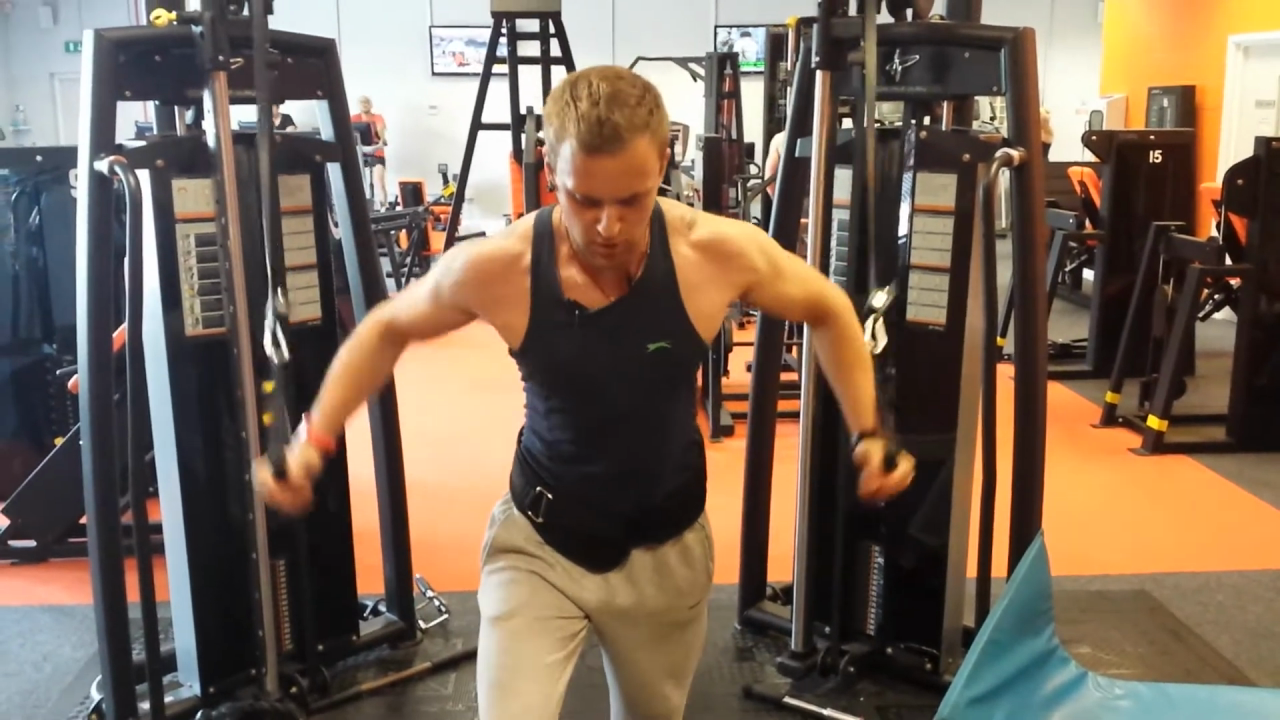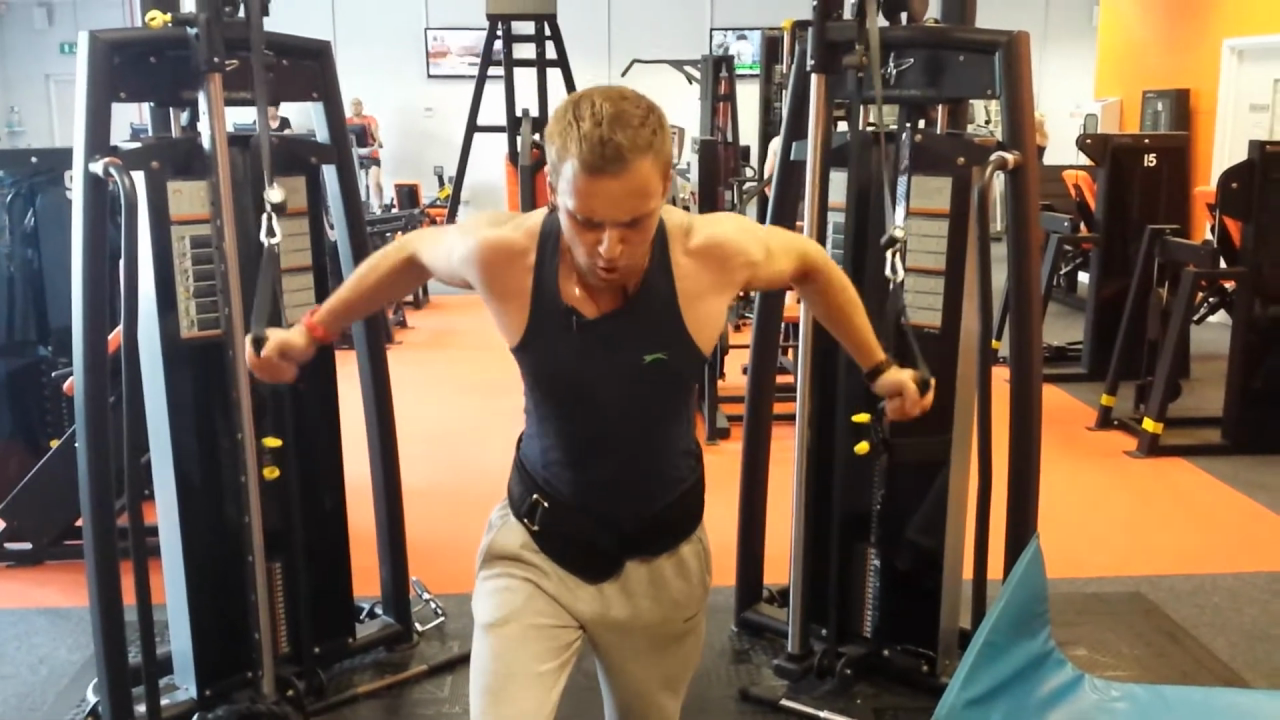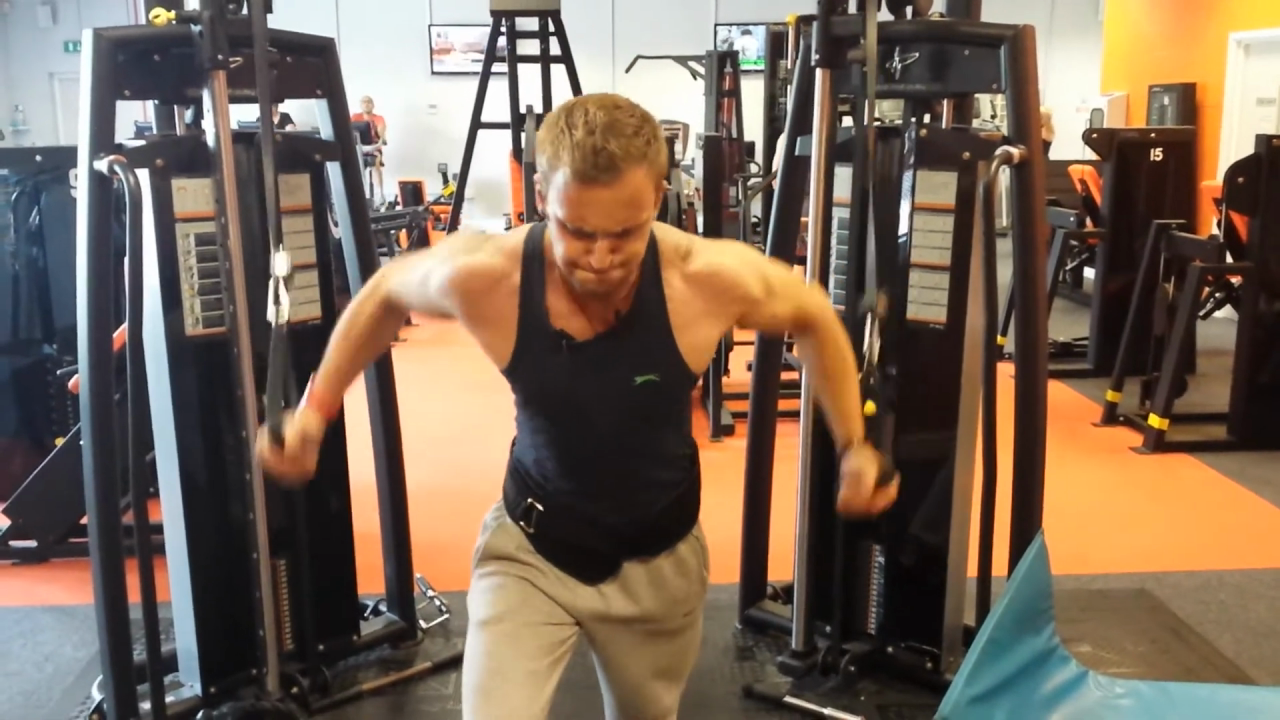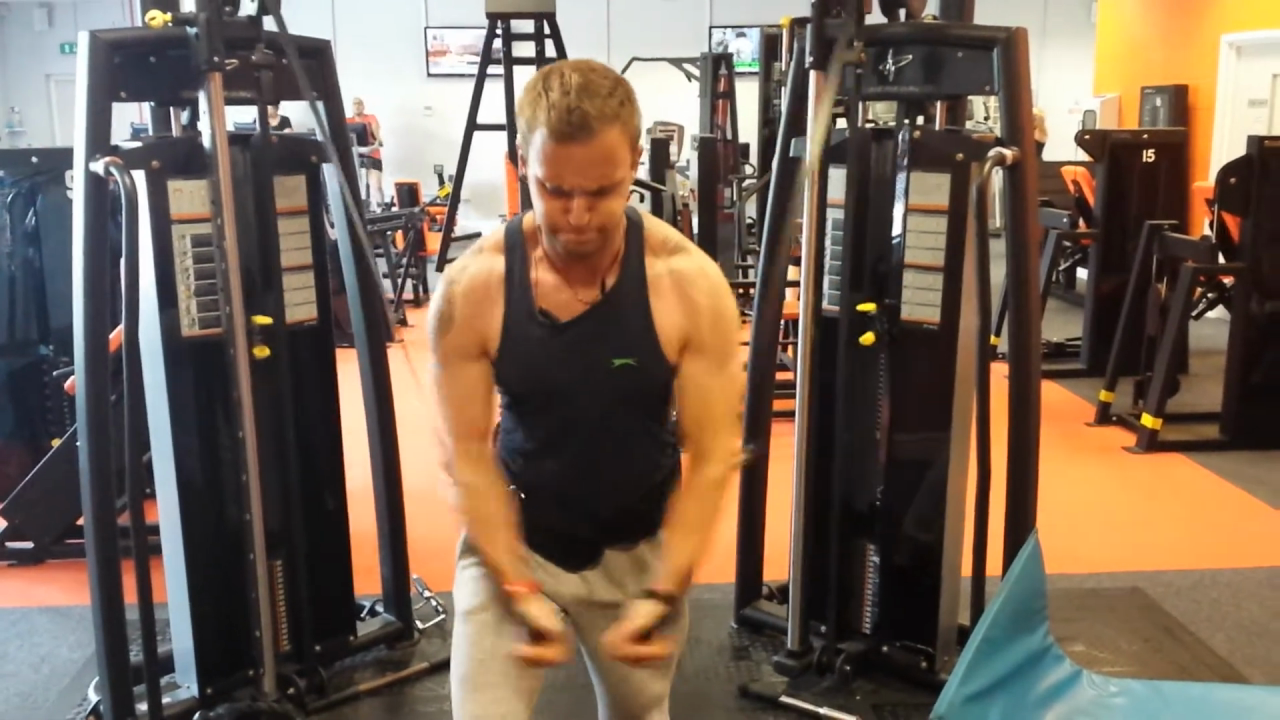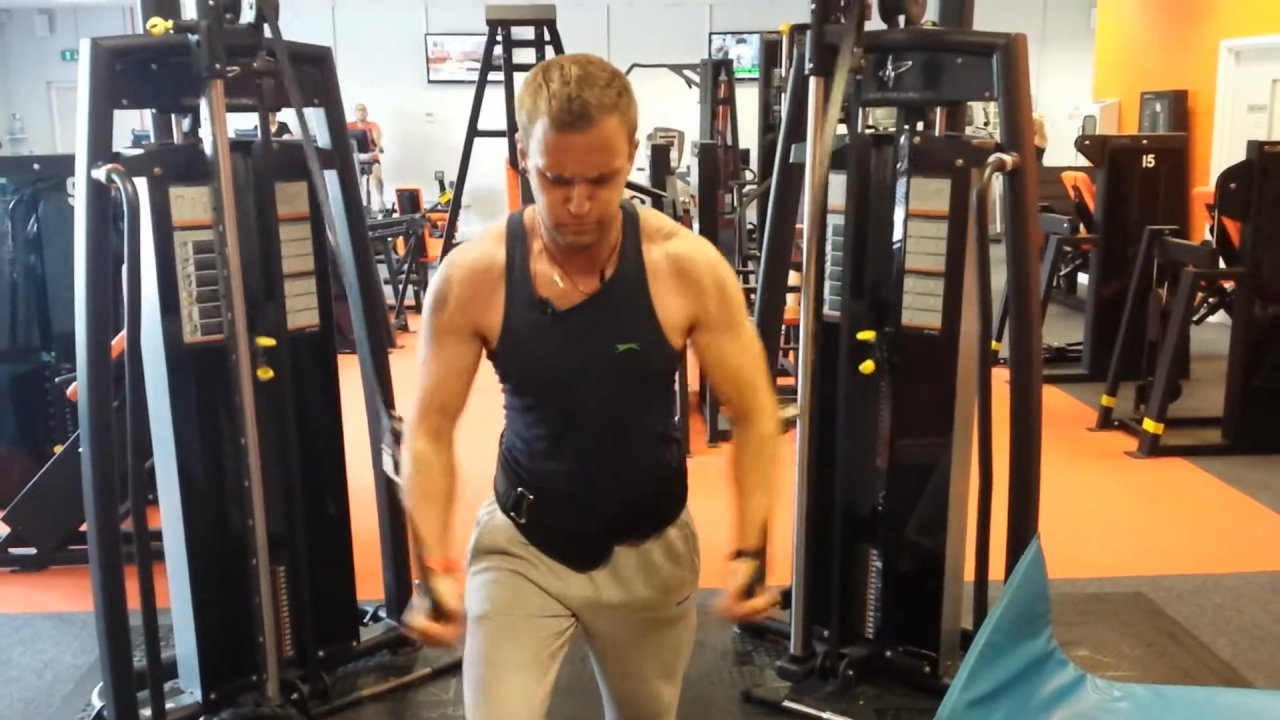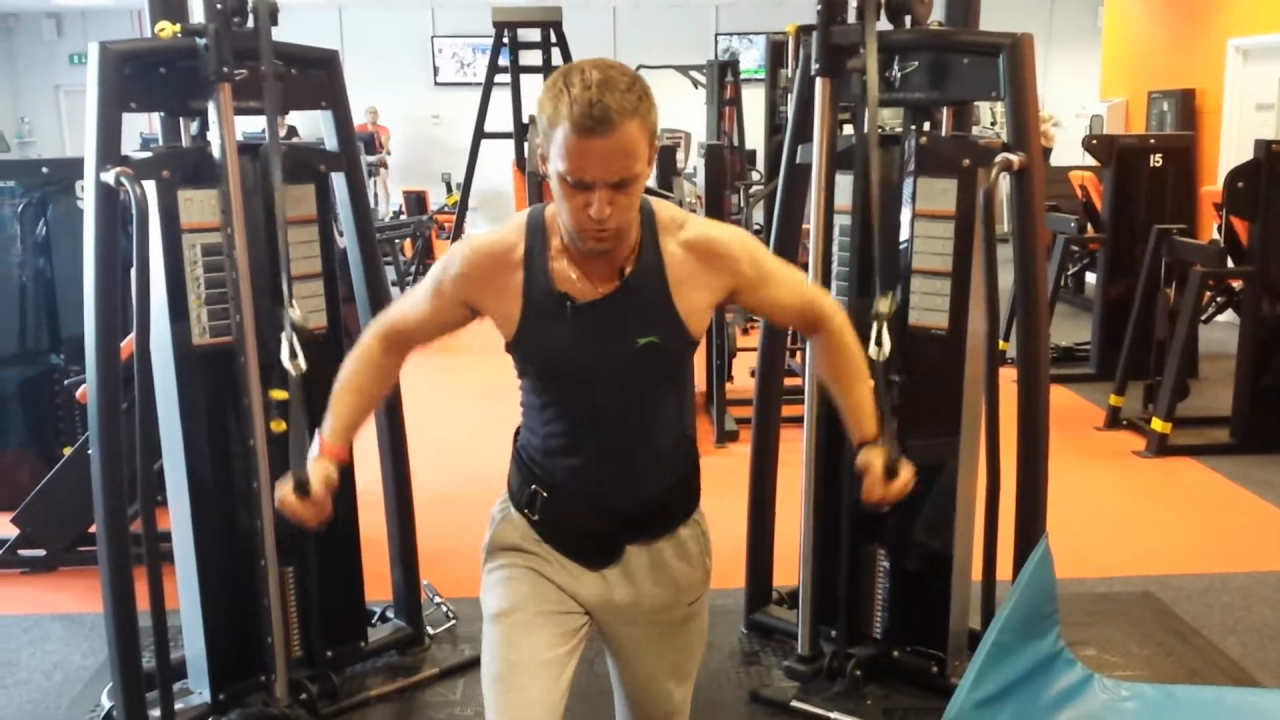
dt=0.3s
person 1, frame 1
left shoulder: (717, 250)
right shoulder: (497, 266)
left elbow: (827, 311)
right elbow: (387, 329)
left wrist: (868, 434)
right wrist: (313, 442)
left hip: (665, 545)
right hip: (538, 540)
person 1, frame 2
left shoulder: (716, 251)
right shoulder: (501, 253)
left elbow: (810, 262)
right elbow: (410, 252)
left wrist: (878, 367)
right wrist: (311, 331)
left hip: (663, 556)
right hip: (534, 548)
person 1, frame 3
left shoulder: (711, 278)
right shoulder: (483, 276)
left elbow: (812, 313)
right elbow: (390, 287)
left wrist: (854, 446)
right wrist: (316, 409)
left hip: (658, 557)
right hip: (530, 549)
person 1, frame 4
left shoulder: (691, 283)
right shoulder: (472, 287)
left elbow: (711, 457)
right elbow: (470, 456)
left wrist: (662, 595)
right wrist: (519, 594)
left hip: (644, 544)
right hip: (513, 538)
person 1, frame 5
left shoulder: (687, 266)
right shoulder: (472, 276)
left elbow: (754, 417)
right elbow: (429, 431)
left wrist: (748, 553)
right wrist: (437, 569)
left hip: (649, 544)
right hip: (522, 543)
person 1, frame 6
left shoulder: (707, 252)
right shoulder: (489, 263)
left elbow: (822, 319)
right elbow: (388, 338)
left wrist: (868, 441)
right wrist: (327, 453)
left hip: (663, 543)
right hip: (536, 541)
